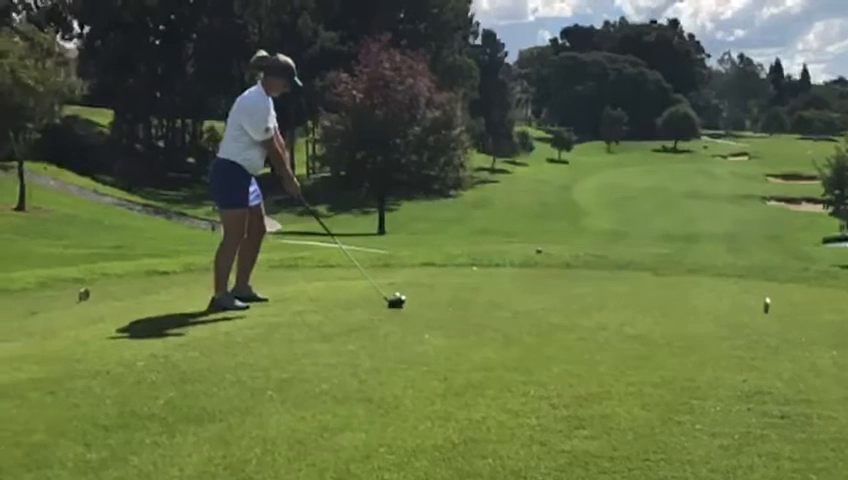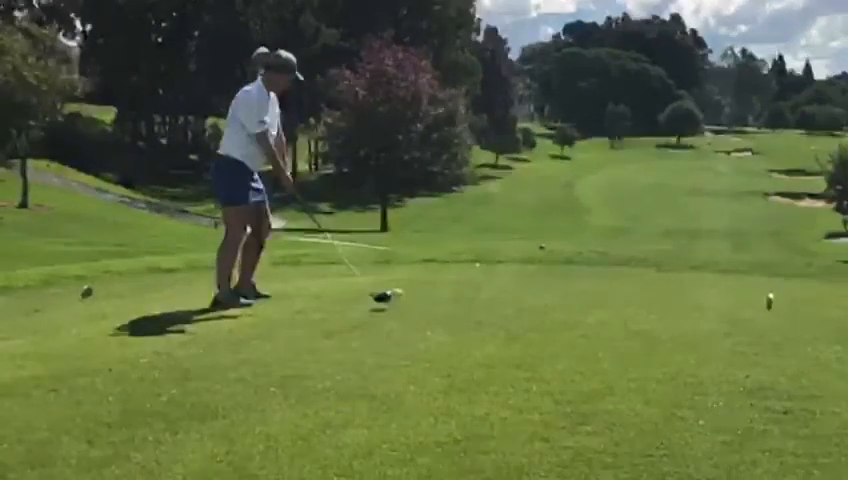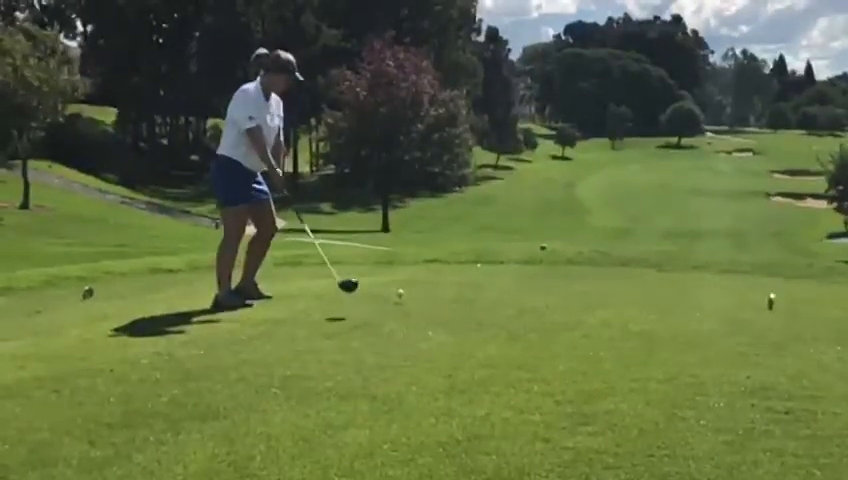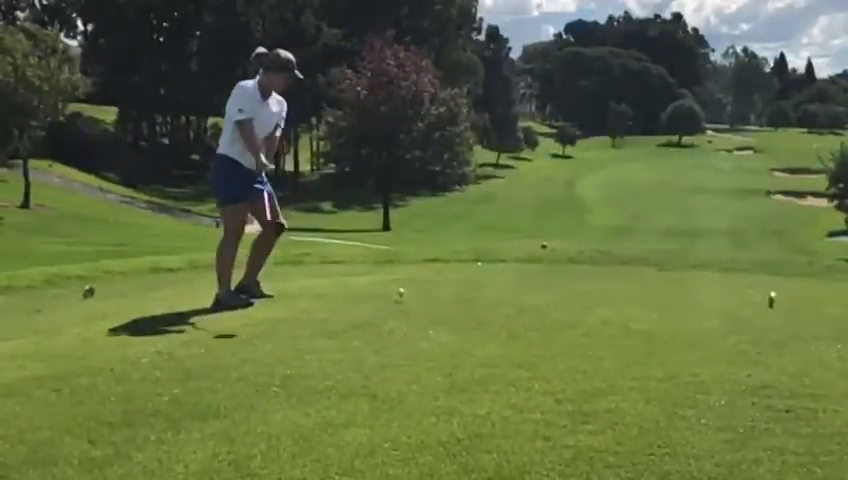
dt=0.7s
person 1, frame 1
left shoulder: (264, 100)
right shoulder: (254, 103)
left elbow: (278, 141)
right elbow: (270, 148)
left wrist: (288, 175)
right wrist: (288, 179)
left hip: (244, 174)
right hip: (230, 172)
left knee: (256, 231)
right knee: (234, 235)
left ankle: (241, 288)
right ankle: (220, 296)
person 1, frame 2
left shoulder: (270, 98)
right shoulder: (252, 96)
left elbow: (278, 138)
right elbow: (264, 142)
left wrist: (284, 171)
right wrist: (282, 174)
left hip: (248, 171)
right hip: (231, 169)
left knee: (261, 229)
right knee: (236, 232)
left ankle: (244, 285)
right ankle: (223, 293)
person 1, frame 3
left shoulder: (276, 102)
right shoulder: (247, 95)
left elbow: (277, 140)
right elbow: (255, 138)
left wrist: (277, 170)
right wrist: (272, 170)
left hip: (251, 171)
right hip: (231, 169)
left knee: (268, 228)
right knee: (234, 232)
left ankle: (246, 285)
right ankle: (223, 294)
person 1, frame 4
left shoulder: (280, 104)
right shoulder: (244, 90)
left elbow: (274, 135)
right elbow: (245, 129)
left wrist: (265, 161)
right wrist: (259, 157)
left hip: (254, 170)
right hip: (230, 166)
left knee: (274, 225)
right knee: (234, 231)
left ankle: (248, 282)
right ankle: (224, 293)
